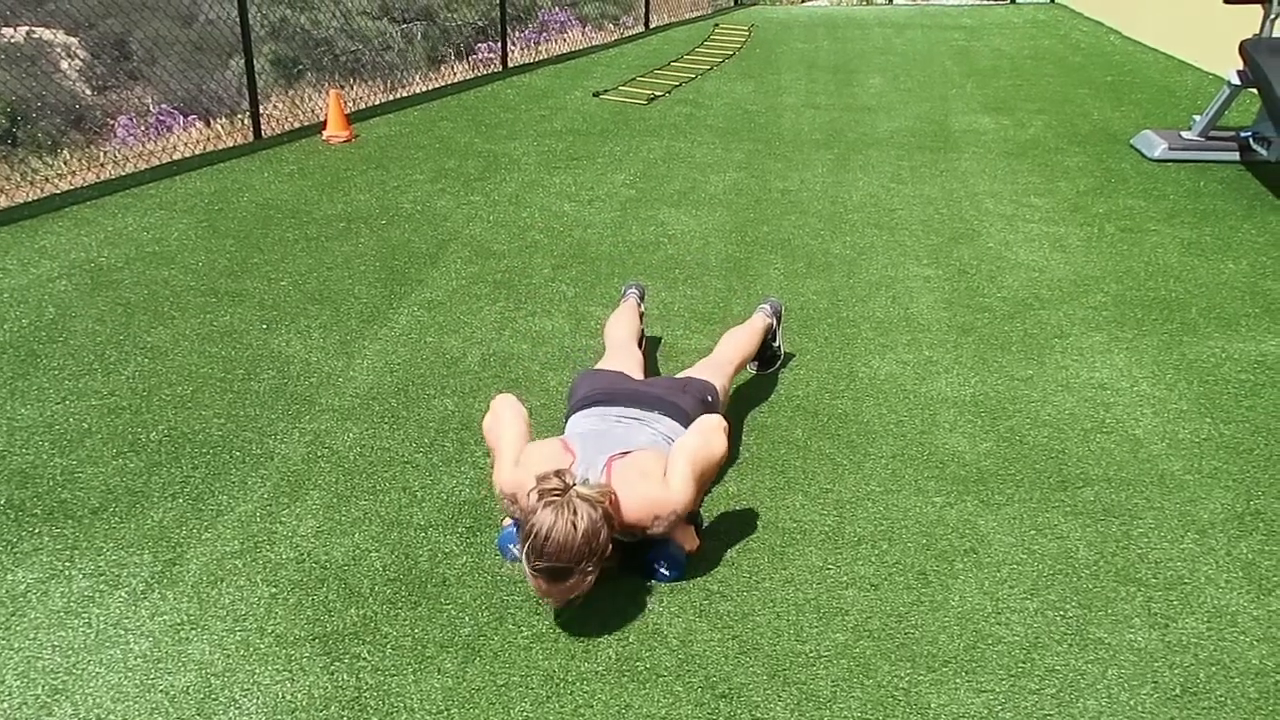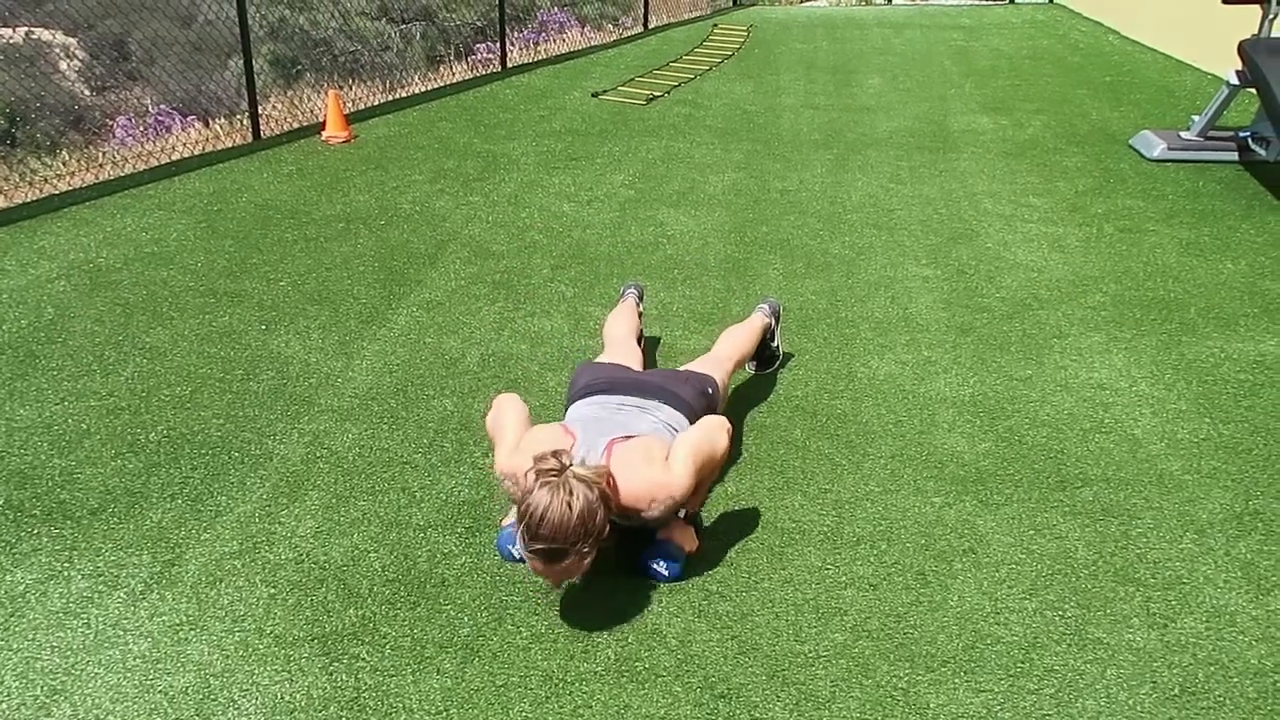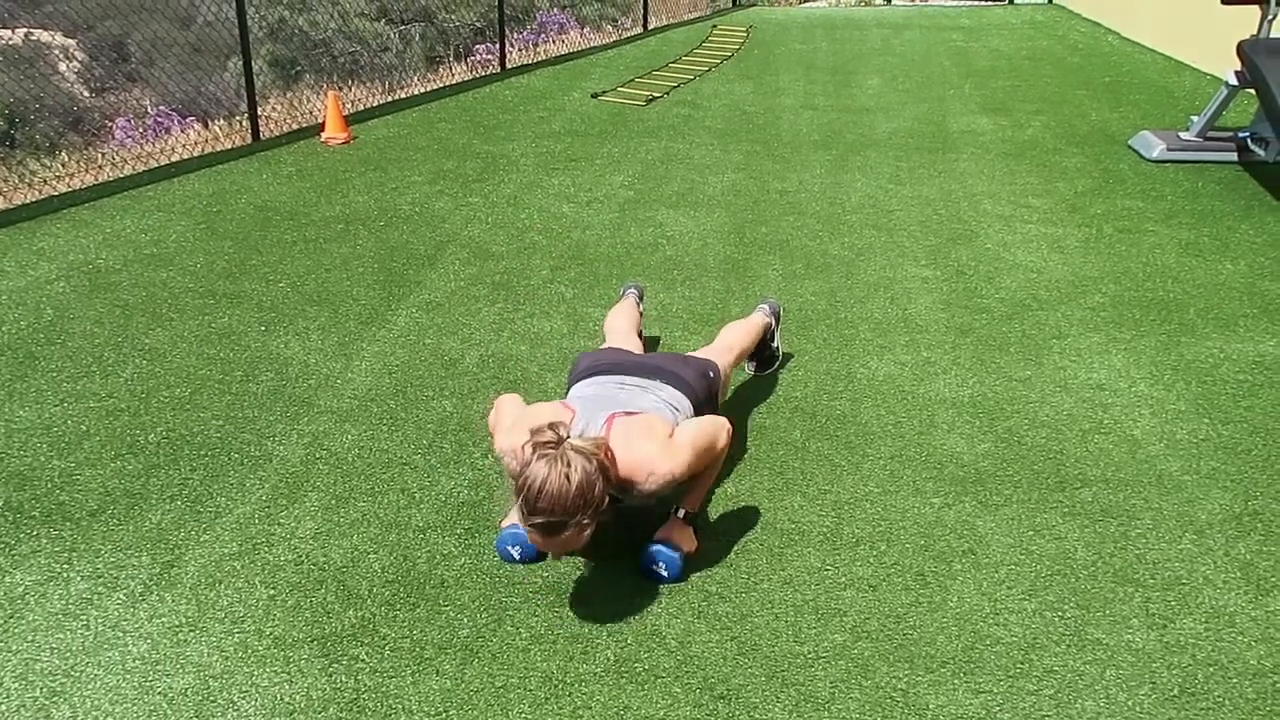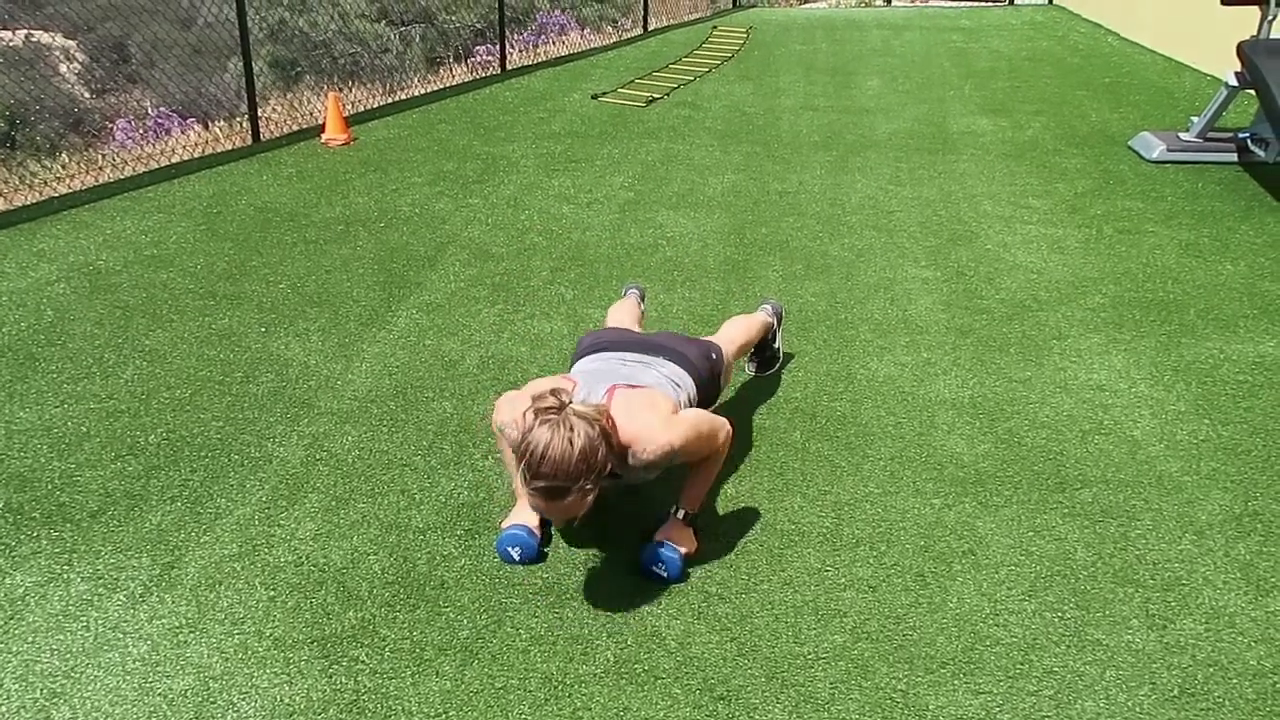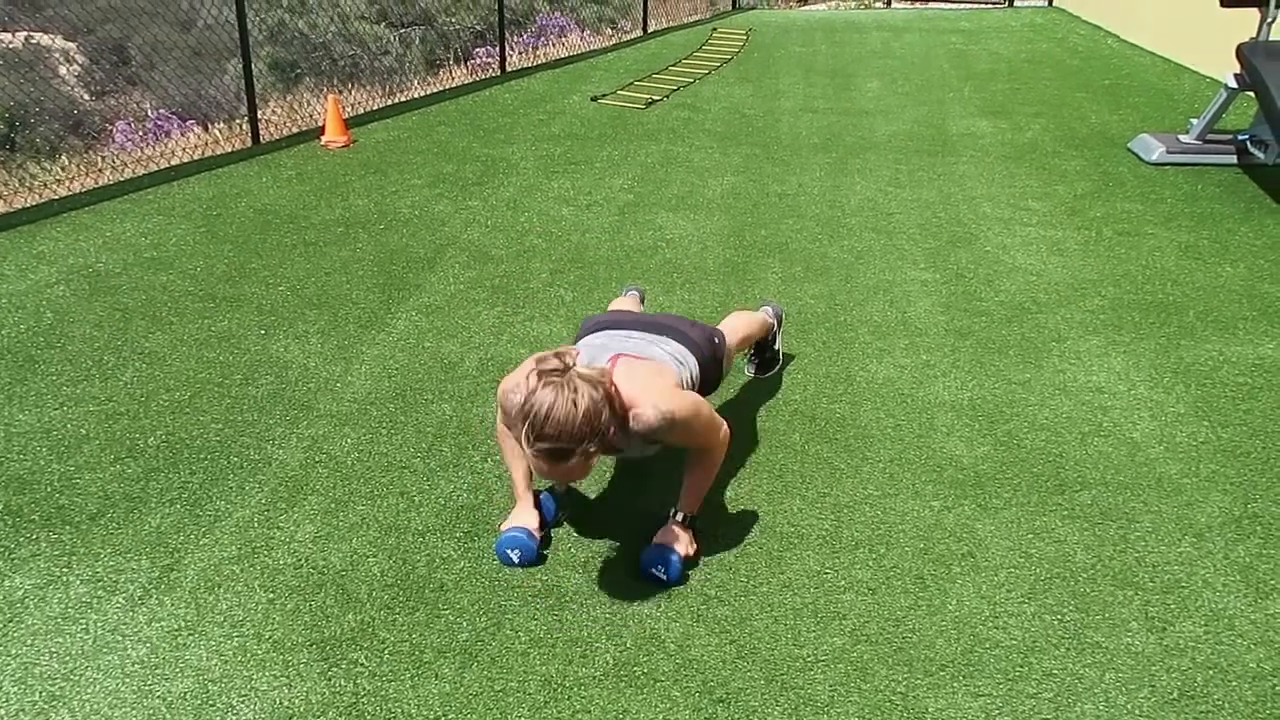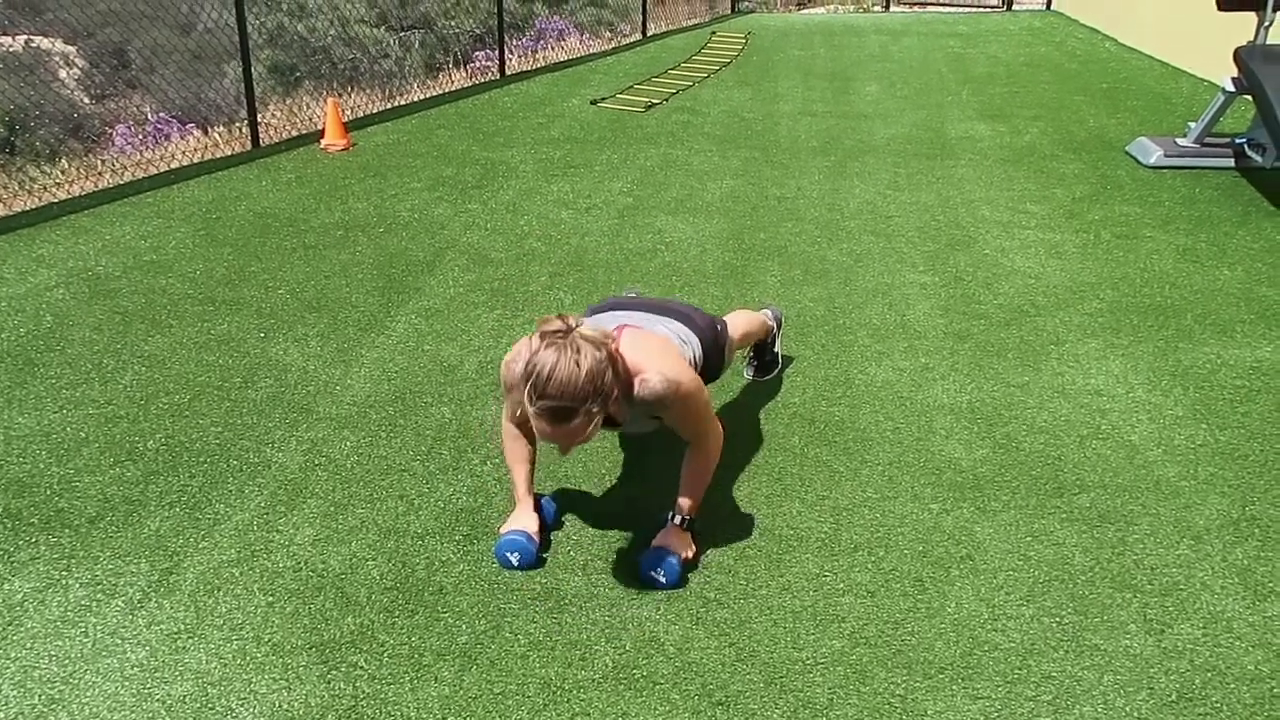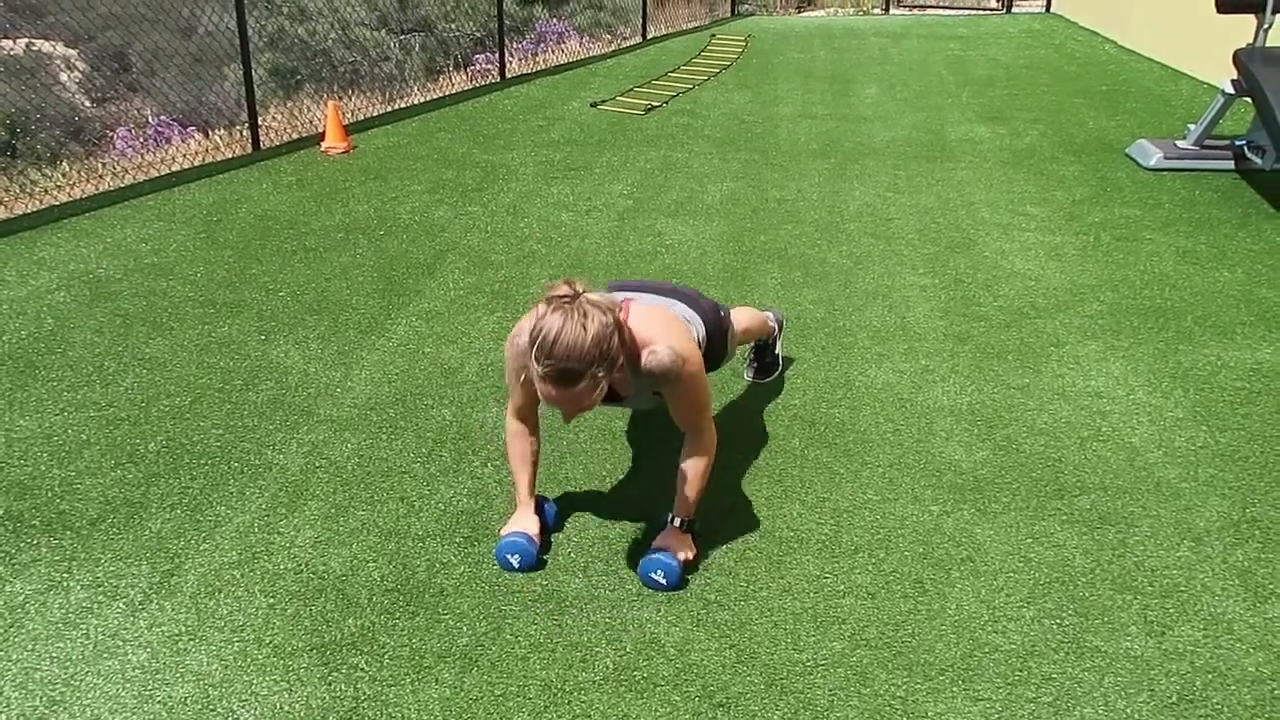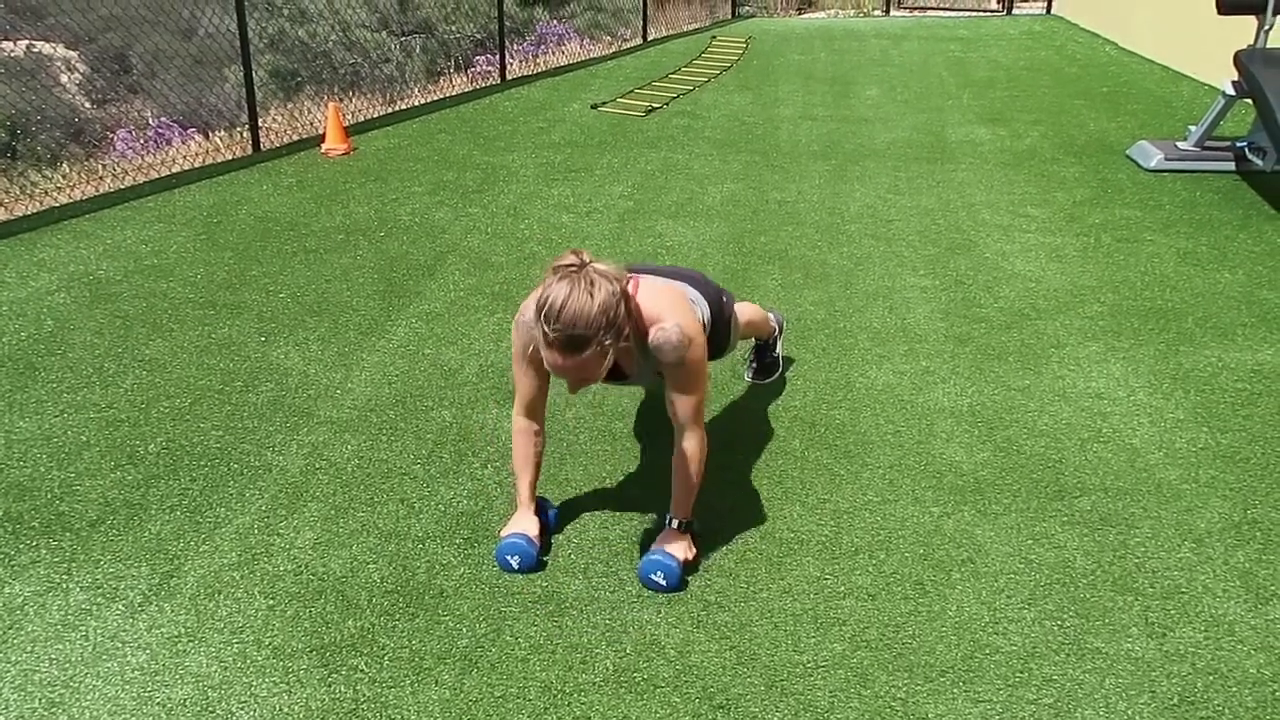
dt=0.1s
person 1, frame 1
left shoulder: (653, 509)
right shoulder: (520, 488)
left elbow: (715, 428)
right elbow: (503, 404)
left hip: (674, 412)
right hip: (597, 399)
left knee: (720, 363)
right knee: (620, 352)
left ankle: (764, 317)
right ankle: (633, 299)
person 1, frame 2
left shoulder: (654, 495)
right shoulder: (518, 472)
left elbow: (719, 428)
right elbow: (505, 404)
left wrist: (685, 517)
left hip: (675, 403)
right hip: (598, 388)
left knee: (721, 360)
right knee: (619, 349)
left ankle: (763, 317)
right ankle: (631, 300)
person 1, frame 3
left shoulder: (652, 471)
right shoulder: (518, 449)
left elbow: (722, 433)
right elbow: (502, 406)
left wrist: (683, 518)
right wrist: (521, 506)
left hip: (674, 383)
right hip: (596, 373)
left knee: (722, 351)
left ankle: (764, 317)
right ankle: (632, 298)
person 1, frame 4
left shoulder: (654, 443)
right shoulder: (519, 424)
left elbow: (722, 432)
left wrist: (683, 518)
right wrist: (523, 503)
left hip: (679, 368)
right hip: (599, 355)
left knee: (723, 346)
left ankle: (766, 317)
right ankle: (633, 298)
person 1, frame 5
left shoulder: (654, 411)
right shoulder: (518, 390)
left elbow: (718, 438)
left wrist: (682, 521)
right wrist: (524, 503)
left hip: (678, 347)
right hip: (600, 331)
left knee: (726, 338)
left ankle: (766, 319)
right ankle: (632, 300)
person 1, frame 6
left shoulder: (660, 380)
right shoulder: (521, 365)
left elbow: (709, 440)
right elbow: (514, 423)
left wrist: (680, 523)
right wrist: (524, 506)
left hip: (684, 330)
right hip: (610, 313)
left knee: (728, 333)
left ankle: (766, 322)
person 1, frame 7
left shoulder: (666, 354)
right shoulder: (528, 340)
left elbow: (701, 440)
right elbow: (519, 421)
left wrist: (680, 526)
right wrist: (525, 509)
left hip: (690, 314)
left knee: (732, 327)
left ankle: (768, 324)
person 1, frame 8
left shoulder: (670, 331)
right shoulder: (534, 319)
left elbow: (690, 432)
right elbow: (527, 418)
left wrist: (678, 525)
right wrist: (525, 509)
left hip: (694, 297)
left knee: (736, 320)
left ankle: (769, 326)
